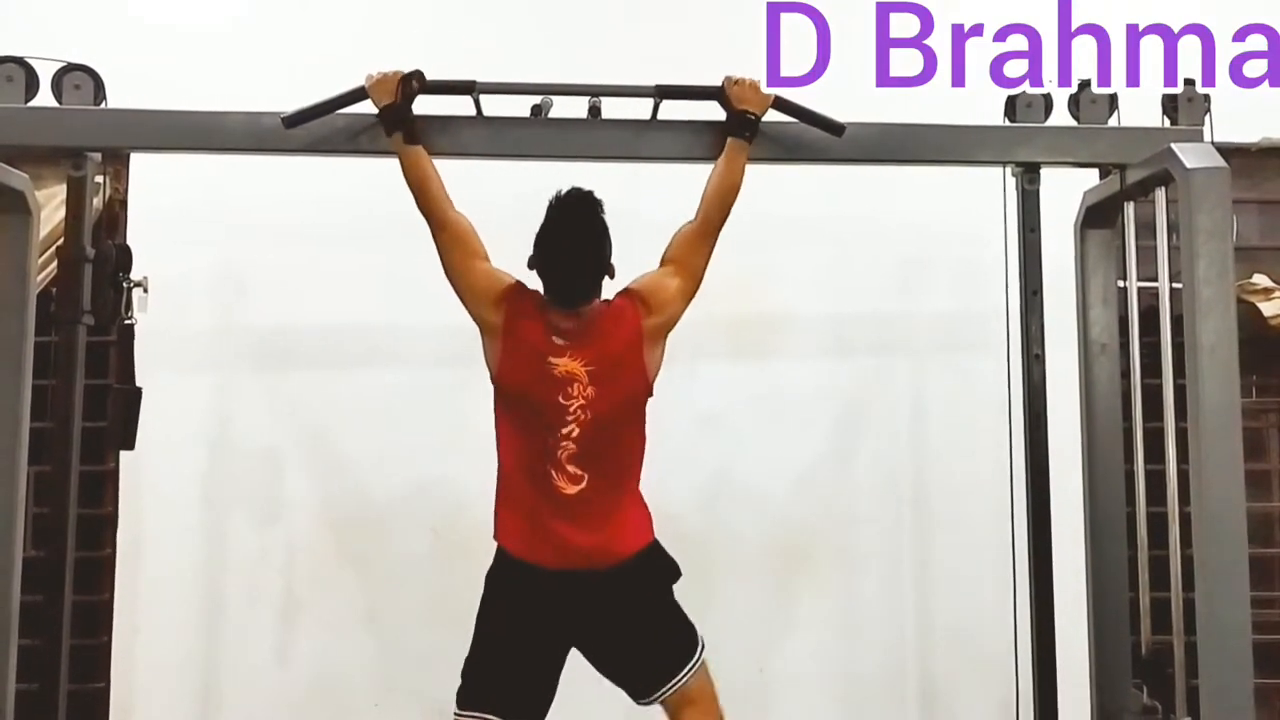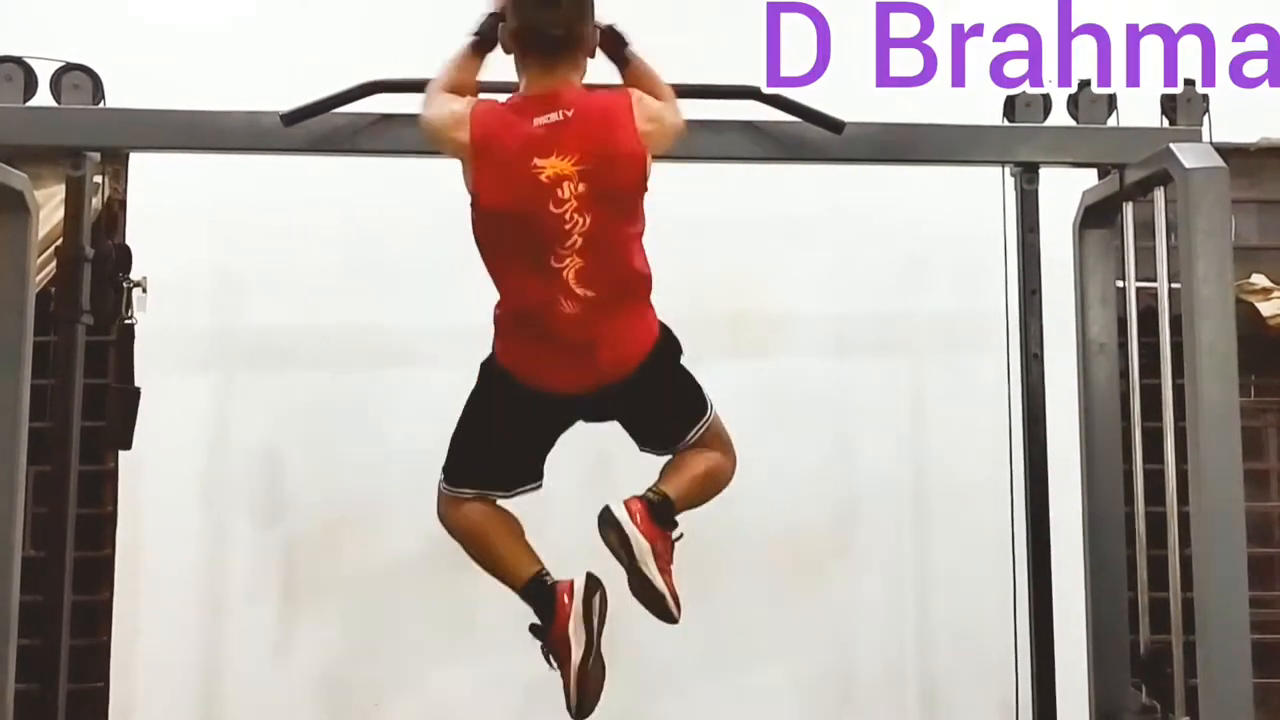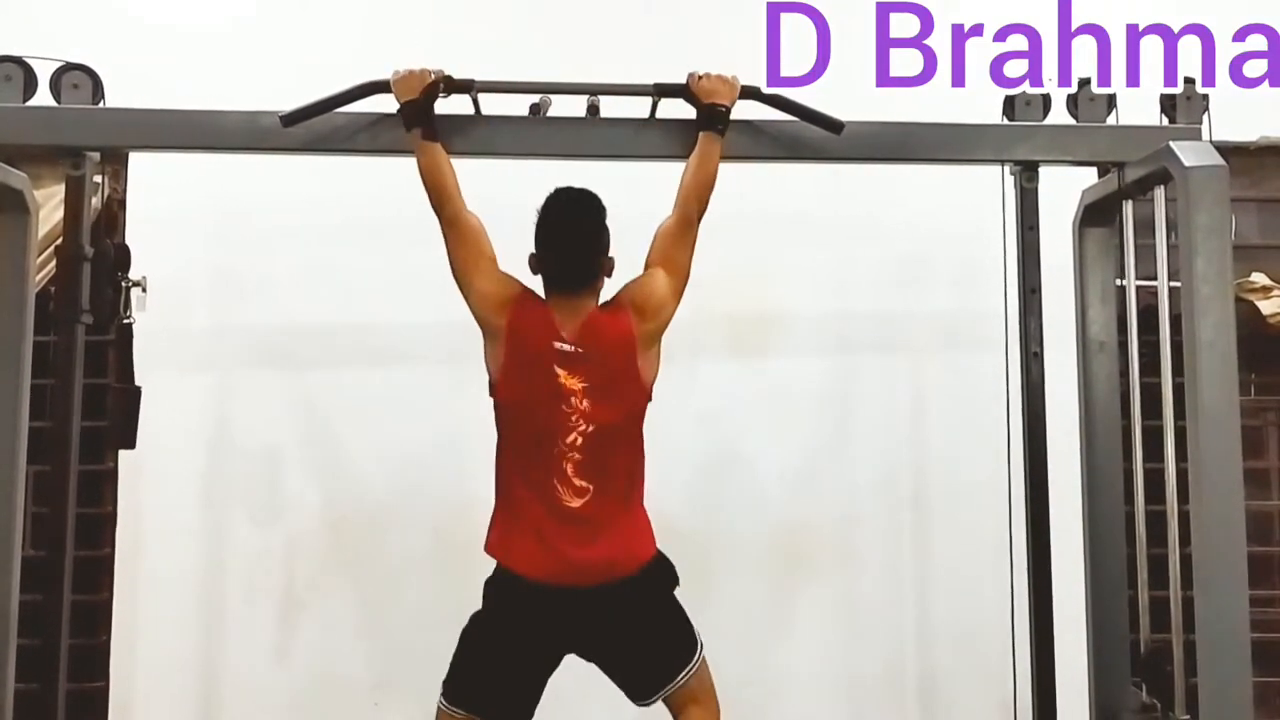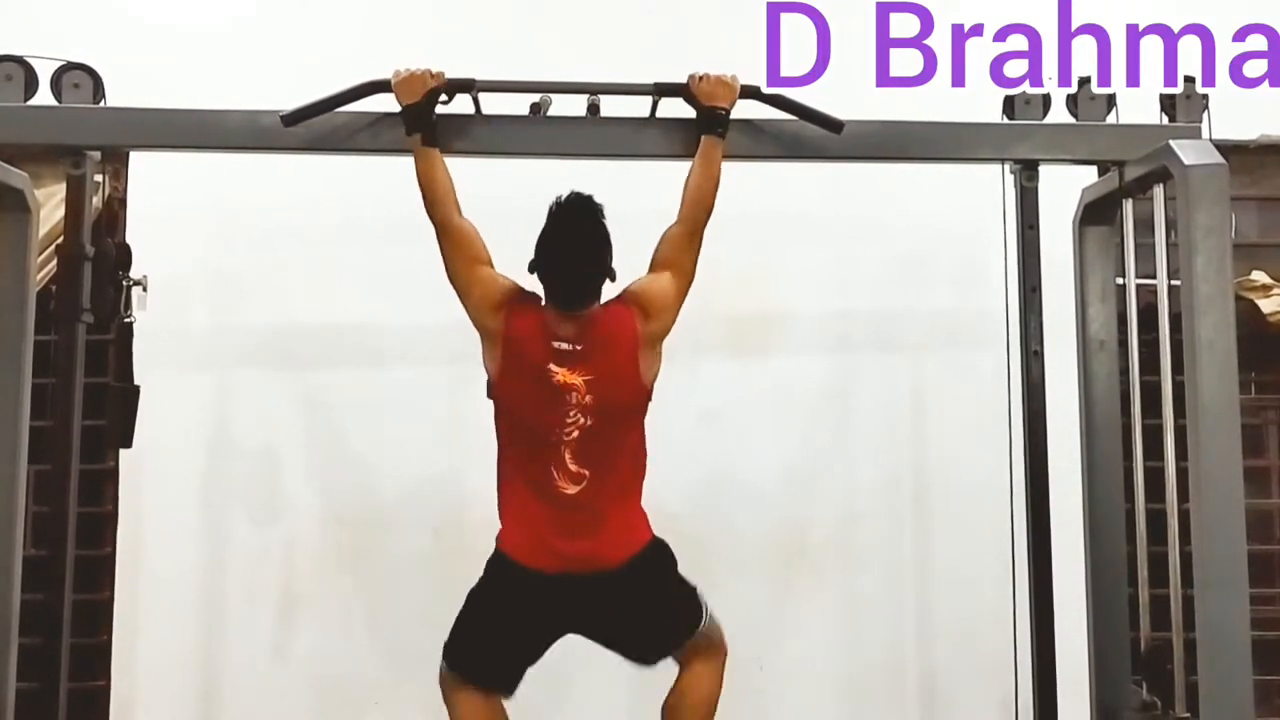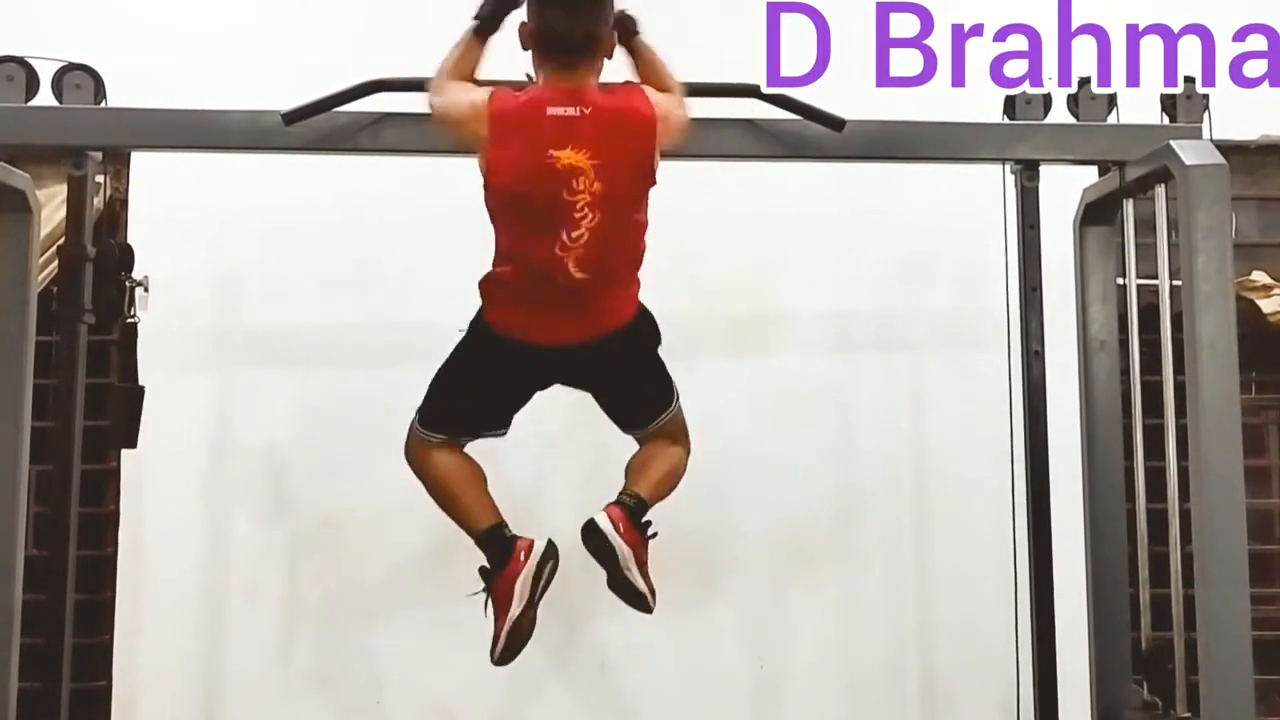
dt=0.5s
person 1, frame 1
left shoulder: (502, 320)
right shoulder: (643, 322)
left elbow: (441, 216)
right elbow: (707, 224)
left wrist: (398, 122)
right wrist: (740, 127)
left hip: (525, 575)
right hip: (625, 571)
person 1, frame 2
left shoulder: (474, 132)
right shoulder: (632, 119)
left elbow: (434, 107)
right elbow: (671, 116)
left hip: (526, 373)
right hip: (632, 362)
left knee: (459, 503)
right knee: (714, 449)
left ankle: (555, 603)
right ankle: (652, 515)
person 1, frame 3
left shoulder: (504, 325)
right shoulder: (639, 328)
left elbow: (453, 216)
right elbow: (686, 218)
left wrist: (419, 118)
right wrist: (713, 119)
left hip: (525, 588)
right hip: (627, 581)
person 1, frame 4
left shoulder: (503, 322)
right shoulder: (643, 323)
left elbow: (449, 225)
right elbow: (691, 225)
left wrist: (420, 124)
right wrist: (713, 122)
left hip: (523, 574)
right hip: (627, 568)
right knee: (704, 653)
person 1, frame 5
left shoulder: (488, 115)
right shoulder: (647, 116)
left elbow: (441, 89)
left hip: (511, 333)
right hip: (614, 331)
left knee: (429, 443)
right knee: (670, 439)
left ankle: (506, 553)
right ankle: (627, 516)
